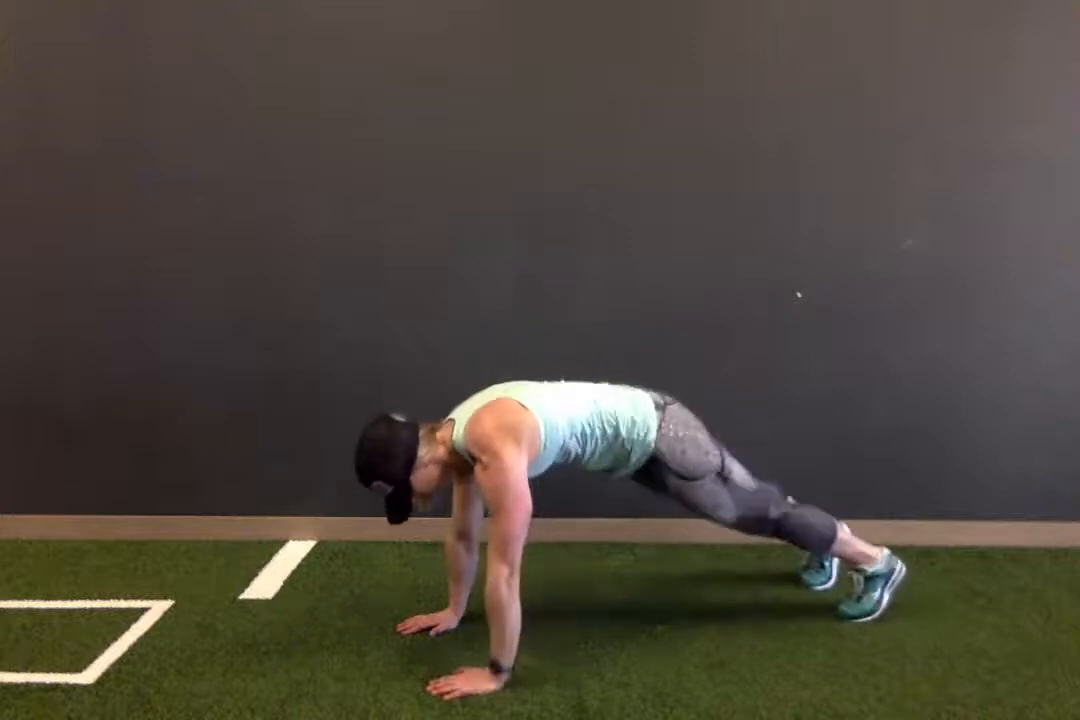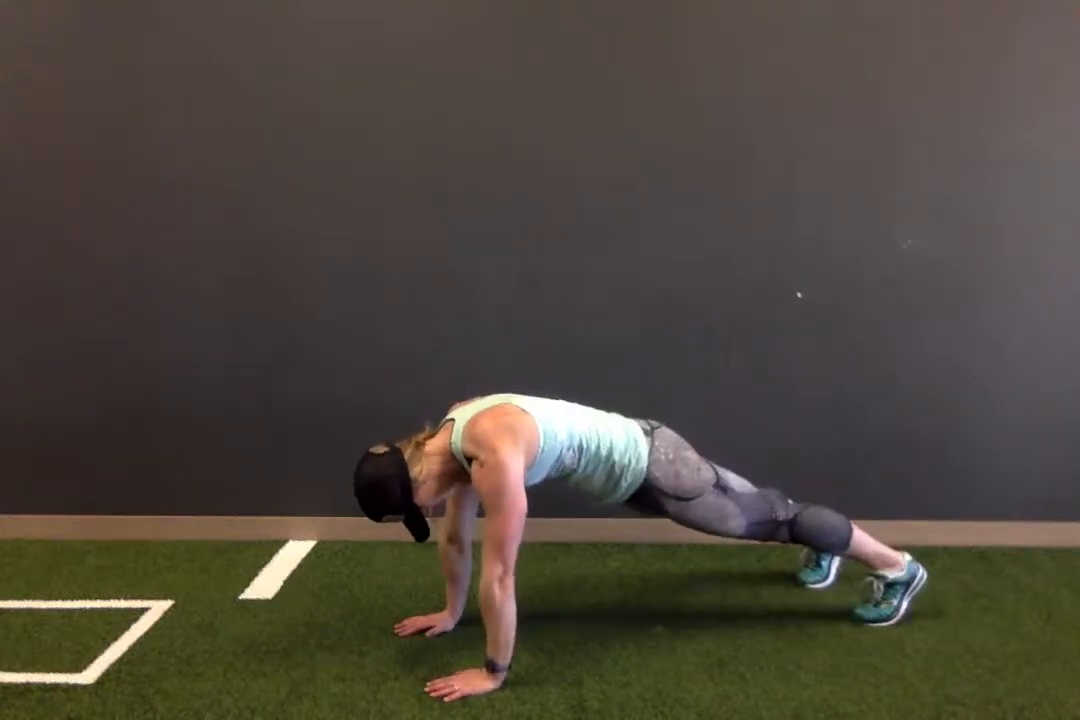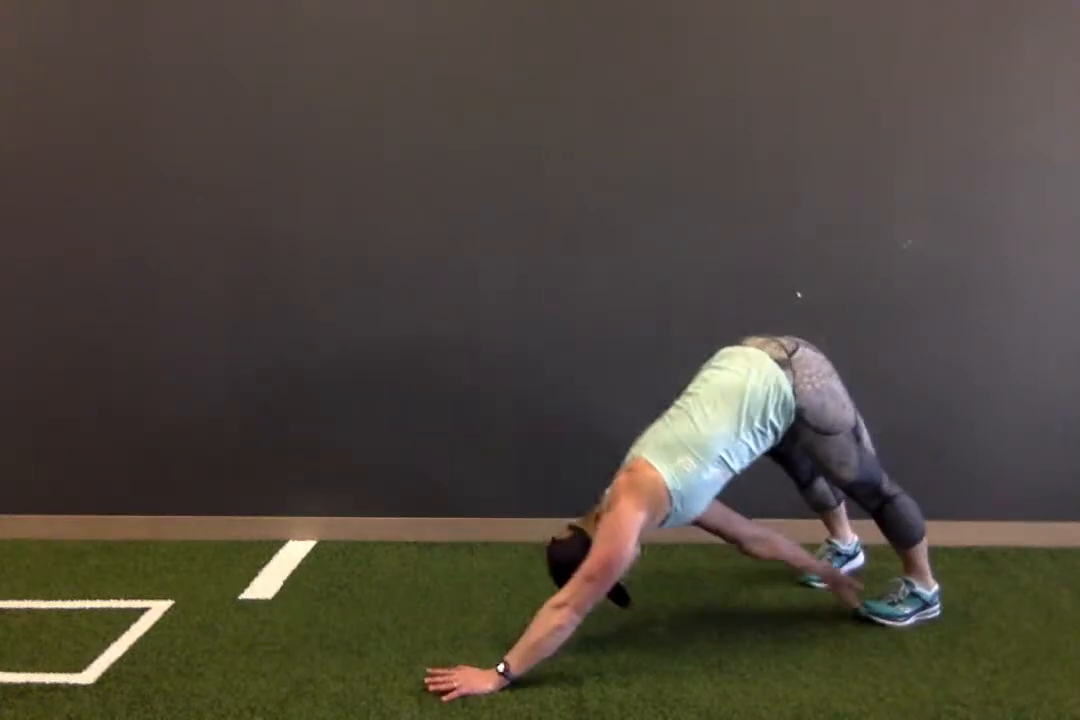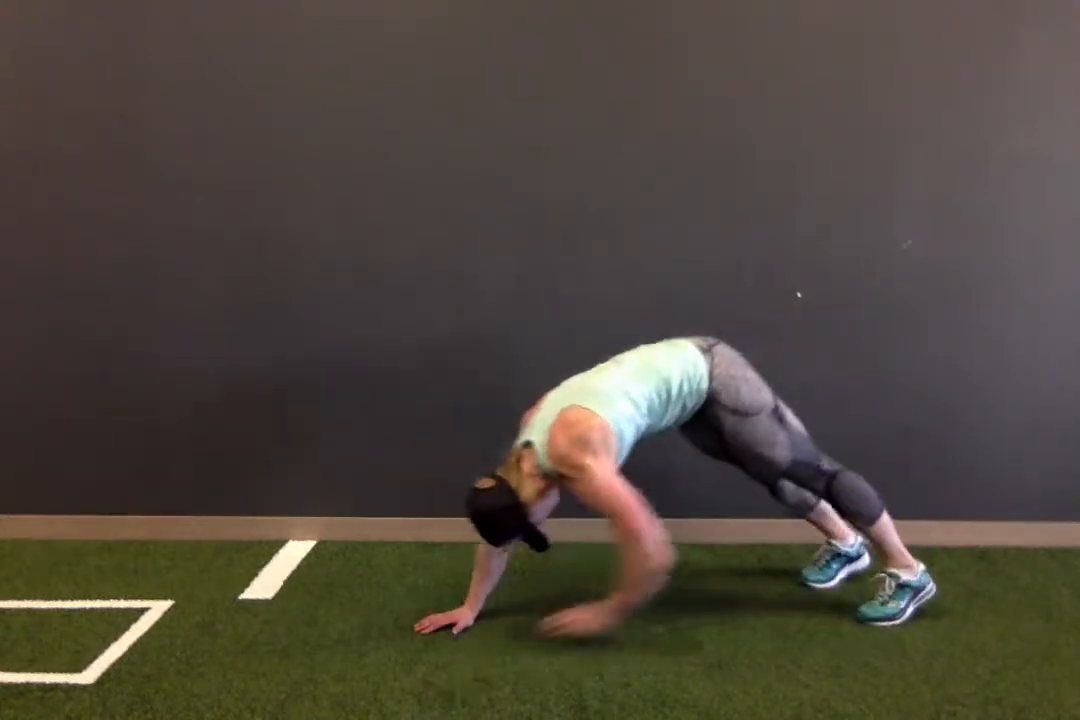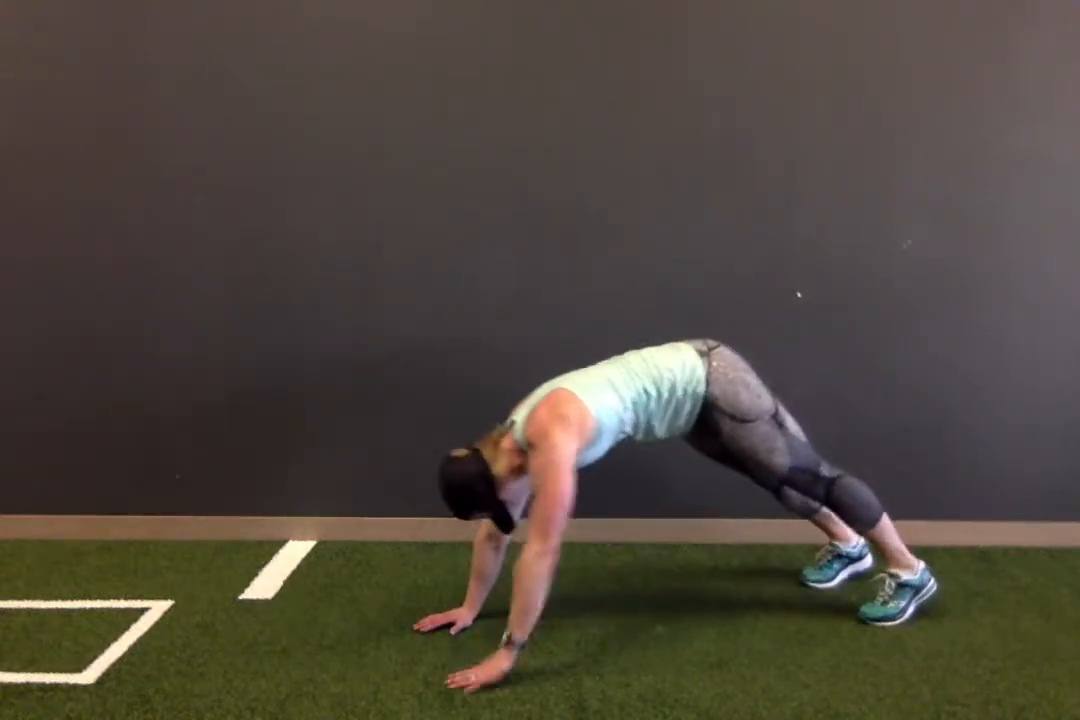
dt=1s
person 1, frame 1
left shoulder: (493, 449)
right shoulder: (457, 437)
left elbow: (504, 571)
right elbow: (463, 535)
left wrist: (496, 672)
right wrist: (453, 611)
left hip: (654, 429)
right hip: (634, 412)
left knee: (757, 507)
right knee: (742, 501)
left ankle: (875, 565)
right ankle: (819, 549)
person 1, frame 2
left shoulder: (491, 452)
right shoulder: (453, 437)
left elbow: (498, 572)
right elbow: (454, 536)
left wrist: (493, 672)
right wrist: (451, 612)
left hip: (644, 463)
right hip: (627, 459)
left knee: (763, 515)
right knee: (748, 505)
left ankle: (897, 568)
right ankle: (821, 548)
person 1, frame 3
left shoulder: (625, 510)
right shoulder: (643, 493)
left elbow: (568, 607)
right elbow: (744, 533)
right wrist: (819, 569)
left hip: (793, 382)
right hip: (757, 365)
left knee: (867, 486)
right knee: (801, 465)
left ankle: (923, 588)
right ankle: (843, 548)
person 1, frame 4
left shoulder: (578, 460)
right shoulder: (523, 455)
left elbow: (653, 553)
right elbow: (497, 531)
left wrist: (608, 614)
right wrist: (470, 608)
left hip: (707, 375)
right hip: (685, 373)
left knee: (812, 468)
right knee: (764, 466)
left ankle: (909, 574)
right ankle: (844, 545)
person 1, frame 5
left shoulder: (550, 438)
right shoulder: (511, 436)
left elbow: (541, 553)
right elbow: (494, 531)
left wrist: (507, 653)
right wrist: (470, 607)
left hip: (708, 379)
right hip: (687, 382)
left knee: (808, 472)
right knee: (770, 471)
left ankle: (909, 572)
right ankle: (848, 547)
